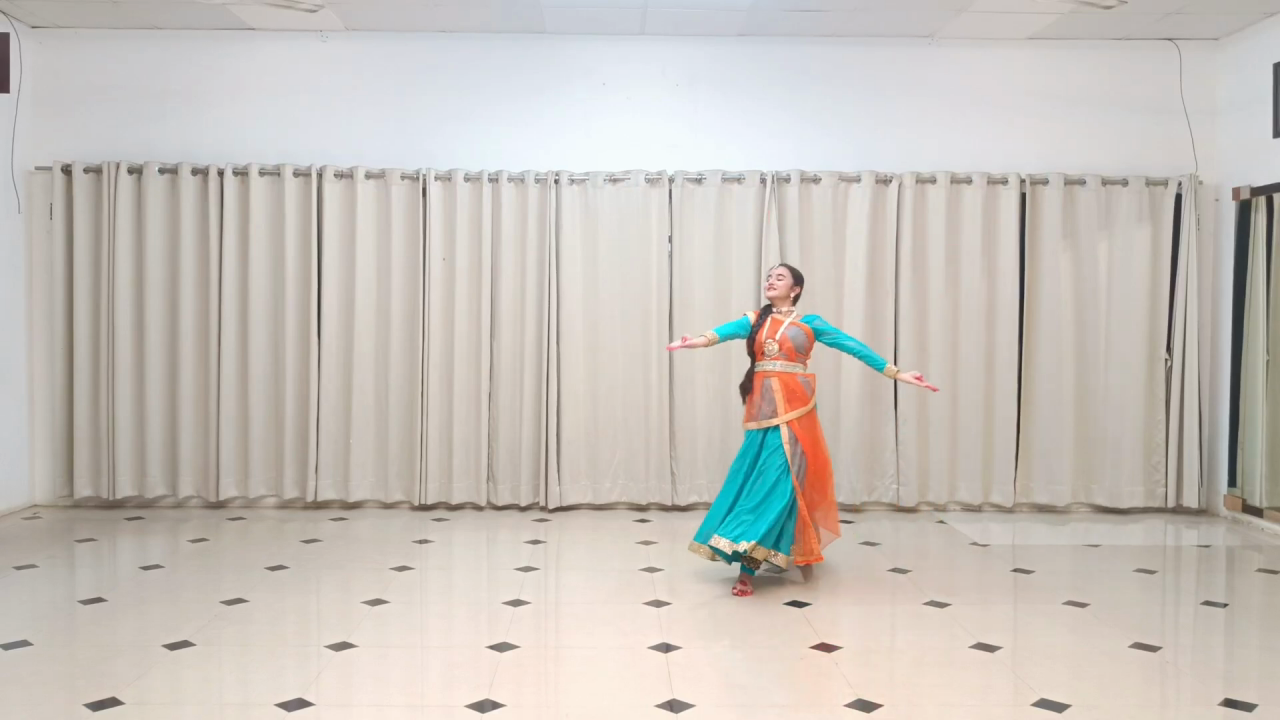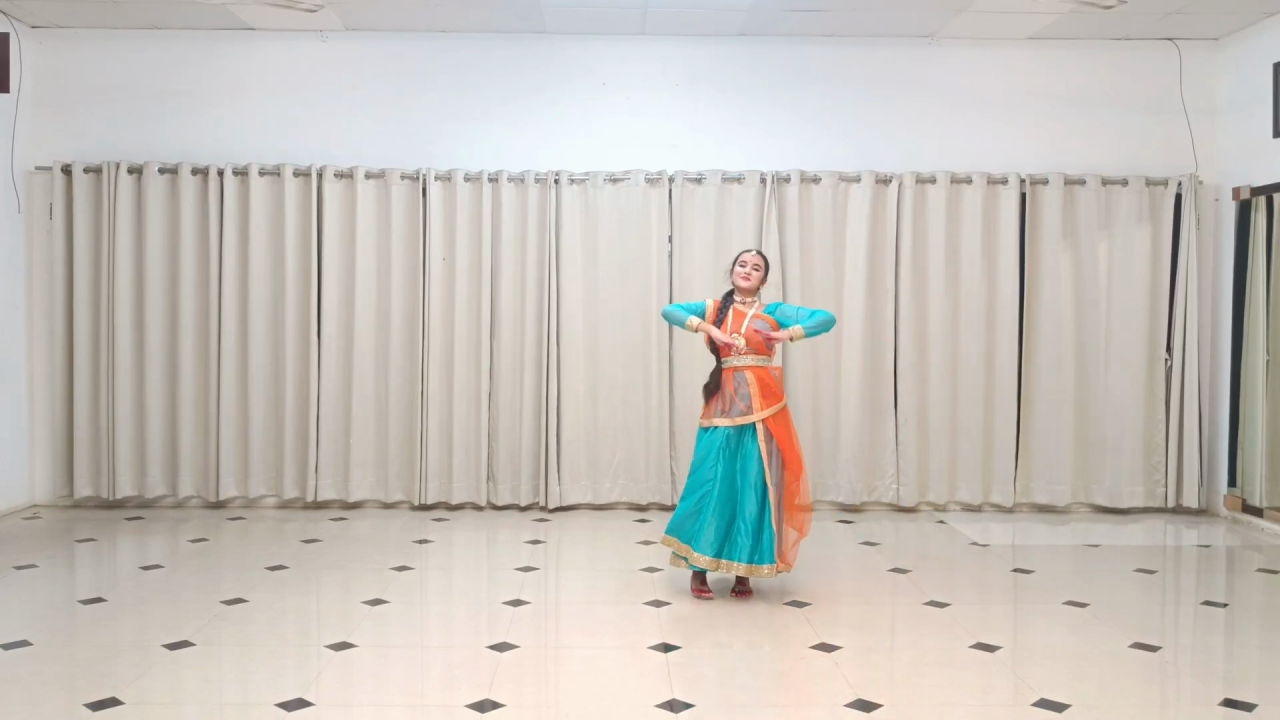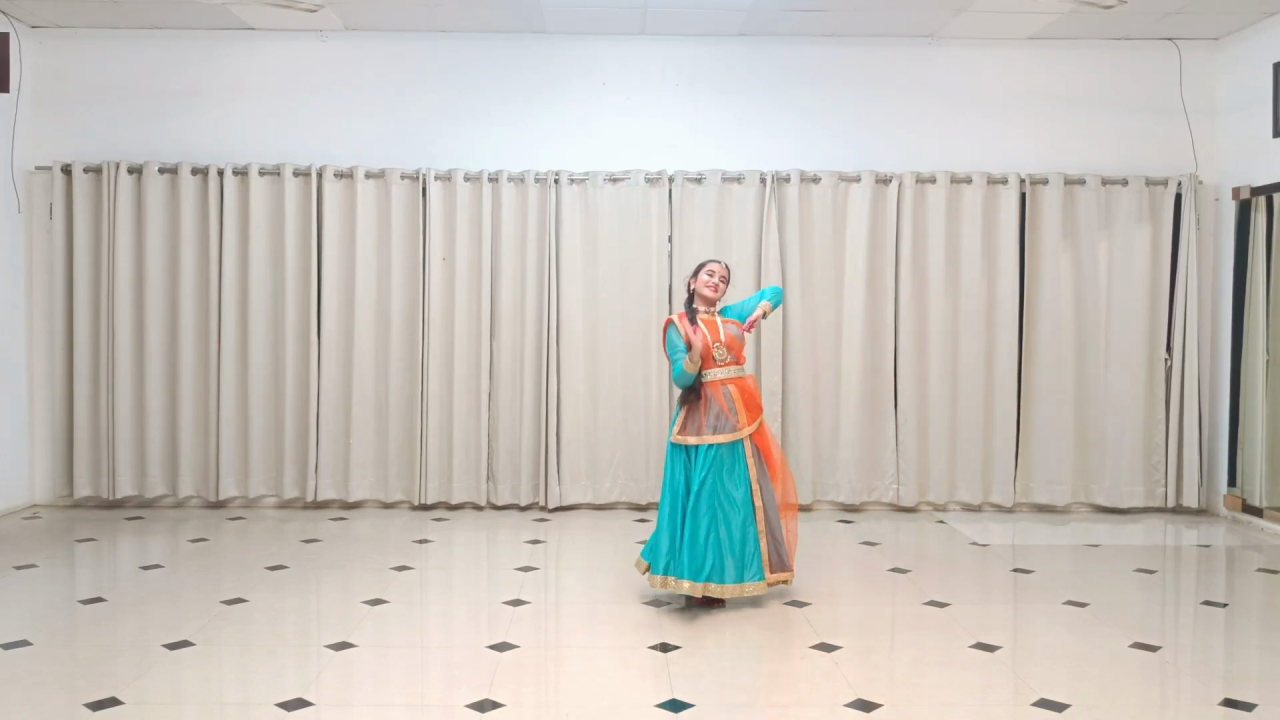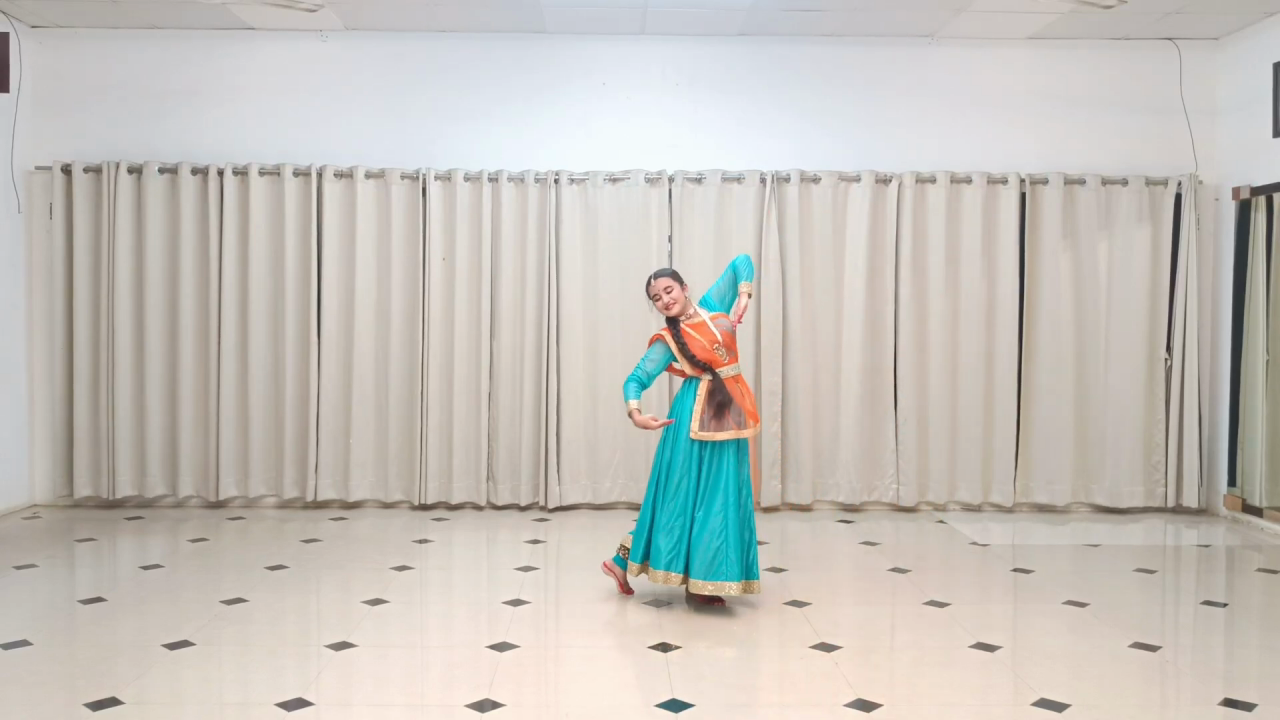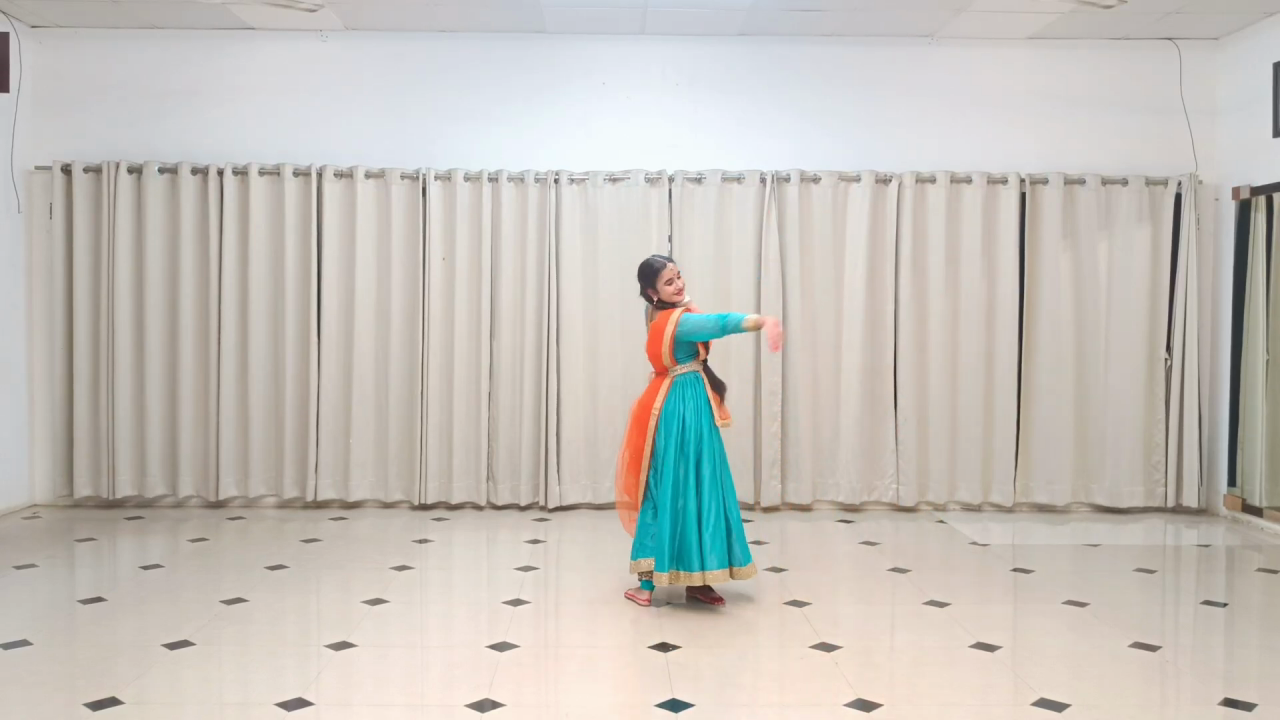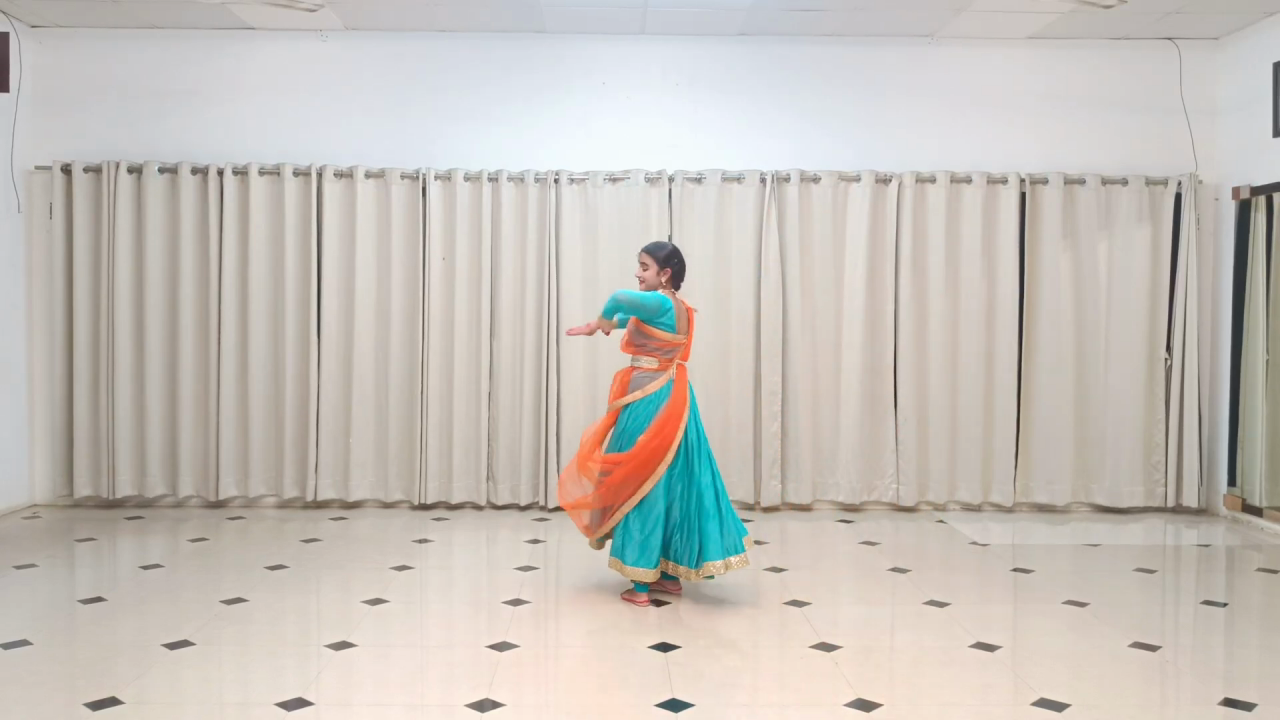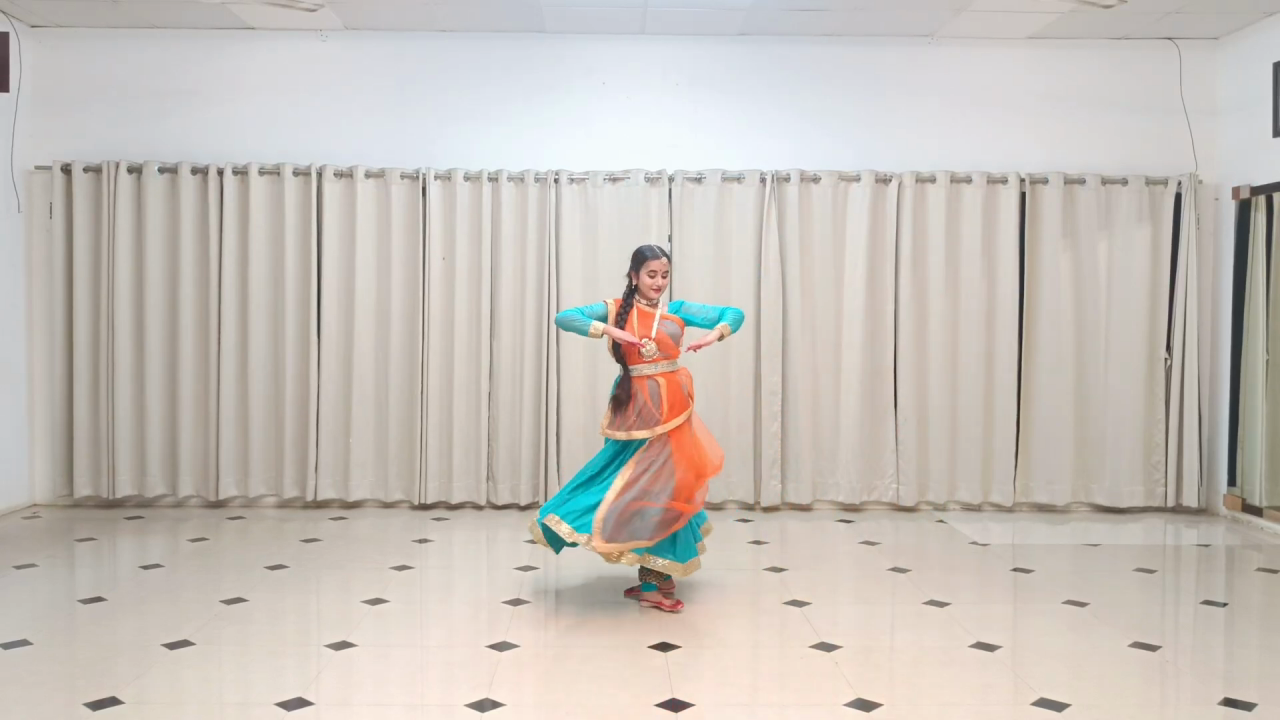
dt=0.4s
person 1, frame 1
left shoulder: (809, 323)
right shoulder: (753, 320)
left elbow: (851, 344)
right elbow: (727, 330)
left wrist: (895, 372)
right wrist: (700, 340)
left hip: (793, 410)
right hip: (761, 409)
left knee: (778, 483)
right knee: (754, 480)
left ankle: (748, 567)
right ankle: (776, 551)
person 1, frame 2
left shoulder: (775, 312)
right shoulder: (714, 309)
left elbow: (826, 318)
right elbow: (670, 311)
left wrist: (789, 334)
right wrist: (705, 328)
left hip: (763, 405)
right hip: (724, 403)
left knee: (756, 484)
right knee: (713, 481)
left ankle: (744, 571)
right ankle: (699, 568)
person 1, frame 3
left shoulder: (733, 316)
right shoulder: (677, 325)
left elbow: (775, 291)
right elbow: (681, 379)
left wrist: (760, 310)
right wrist: (696, 353)
left hip: (739, 414)
right hip: (701, 417)
left knee: (740, 495)
right knee: (698, 495)
left ankle: (728, 575)
right ankle: (693, 581)
person 1, frame 4
left shoulder: (713, 304)
right shoulder: (666, 339)
left elbow: (743, 261)
right elbow: (635, 379)
left wrist: (744, 297)
right wrist: (634, 410)
left hip: (730, 410)
right hip: (698, 414)
left knee: (722, 496)
right knee: (684, 493)
left ankle: (704, 579)
right ankle: (624, 561)
person 1, frame 5
left shoulder: (655, 311)
right shoulder: (681, 321)
right elbow: (719, 323)
right wrist: (761, 321)
left hip: (670, 402)
right hip: (683, 406)
left knee: (669, 490)
right knee: (688, 488)
left ankle: (671, 581)
right ankle: (694, 578)
person 1, frame 6
left shoulder: (656, 302)
right shoulder: (677, 308)
left elbow: (623, 301)
left wrist: (598, 322)
right wrist: (607, 322)
left hip: (650, 402)
right hip: (673, 402)
left knee: (642, 487)
right knee: (674, 483)
left ankle: (641, 584)
right ankle: (672, 573)
person 1, frame 7
left shoulder: (678, 311)
right shoulder: (614, 310)
left elbow: (734, 313)
right elbow: (564, 318)
left wrist: (715, 334)
right wrist: (606, 330)
left hip: (670, 407)
right hip: (633, 409)
left knee: (662, 487)
right knee: (618, 479)
left ankle: (654, 584)
right ankle: (657, 576)
